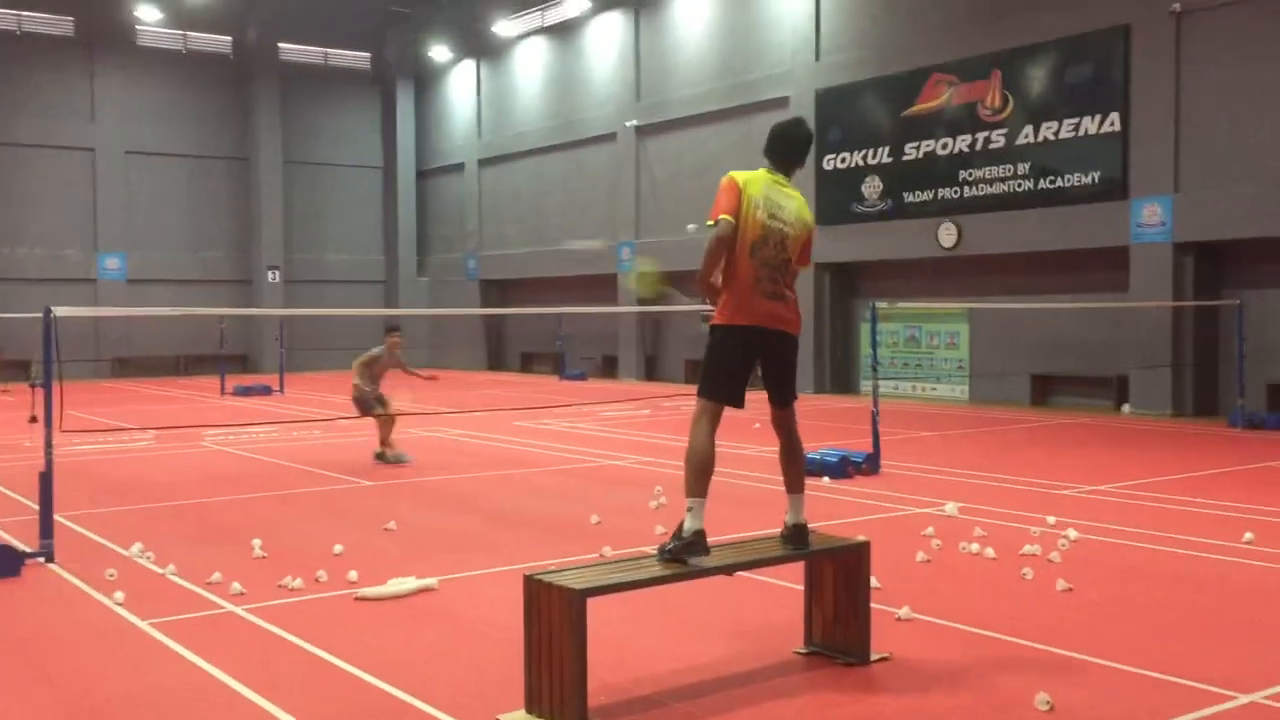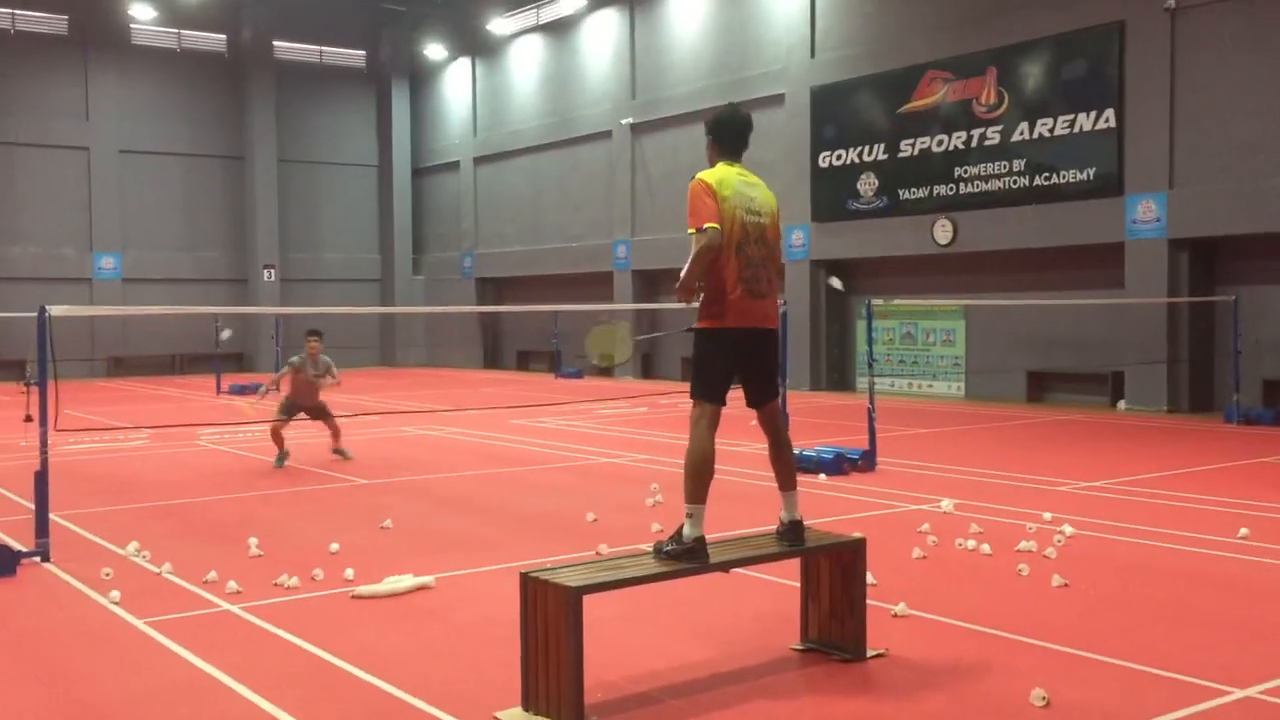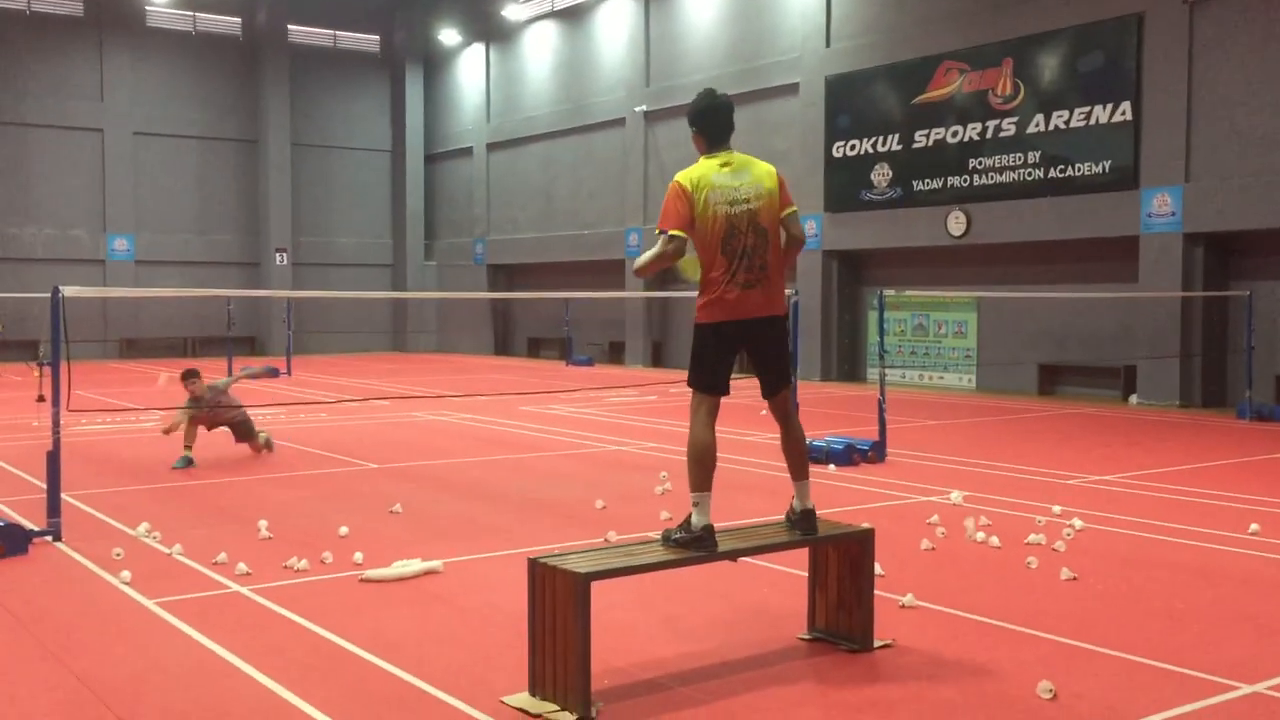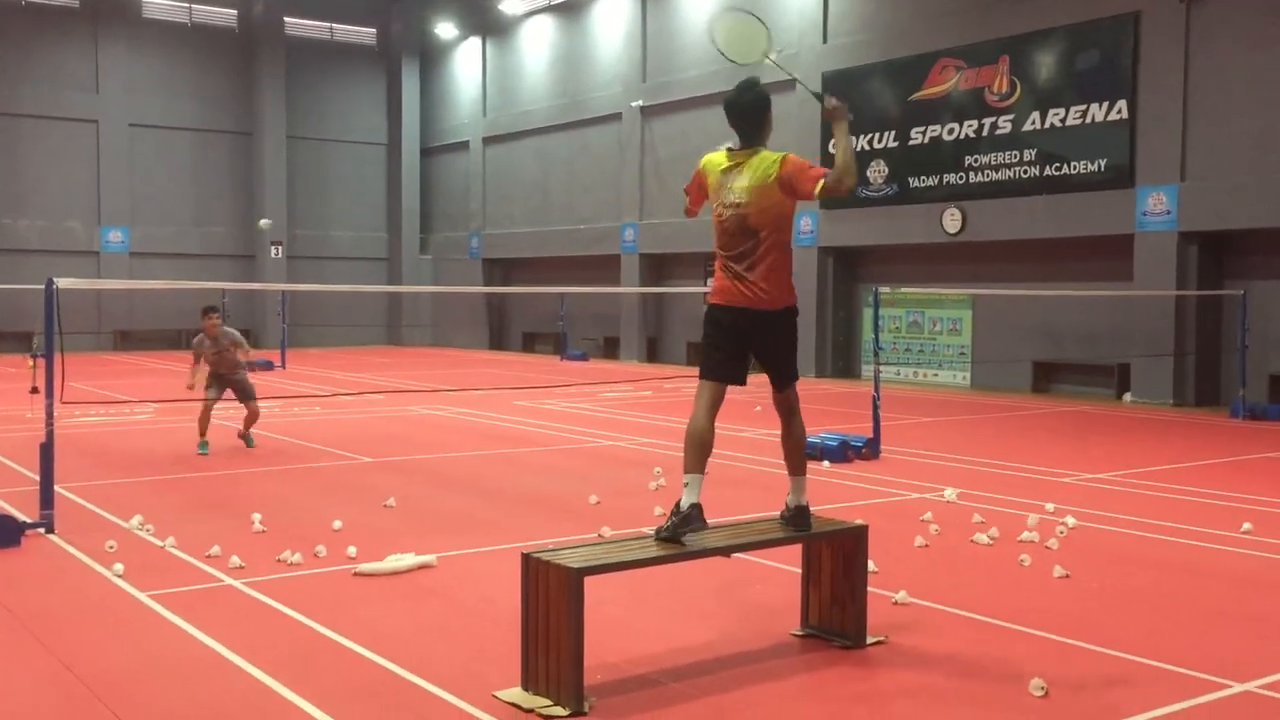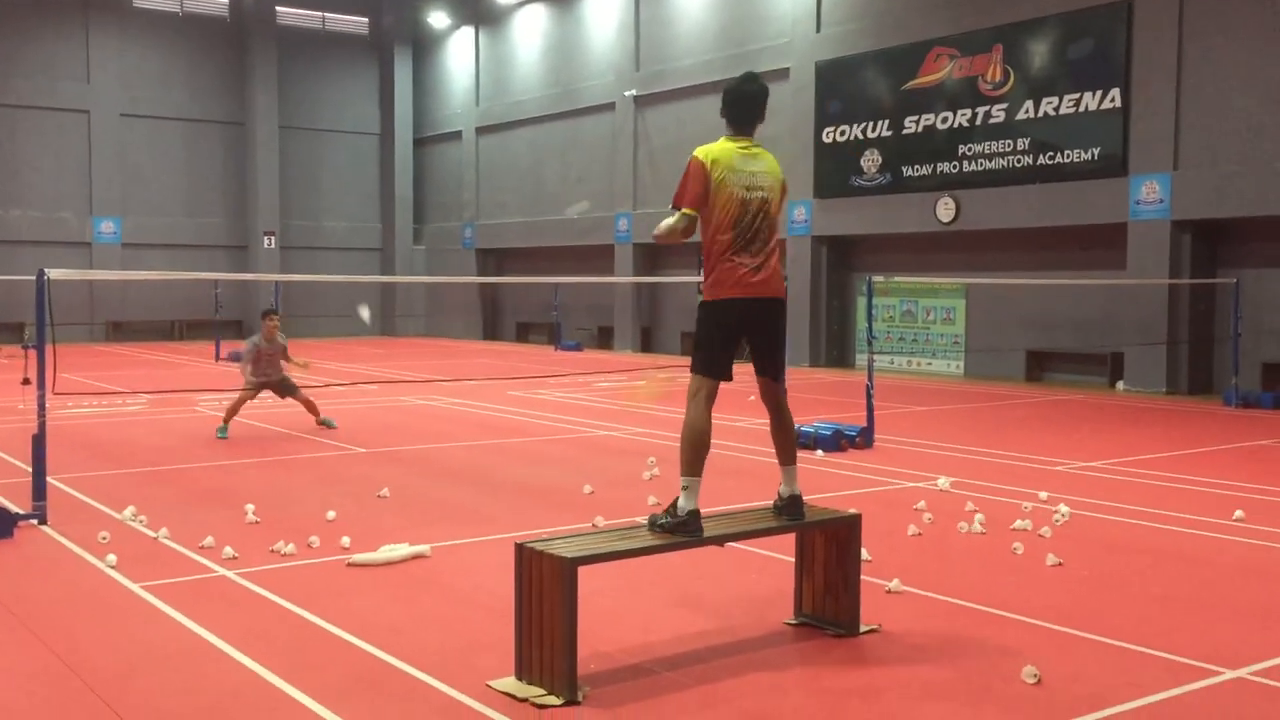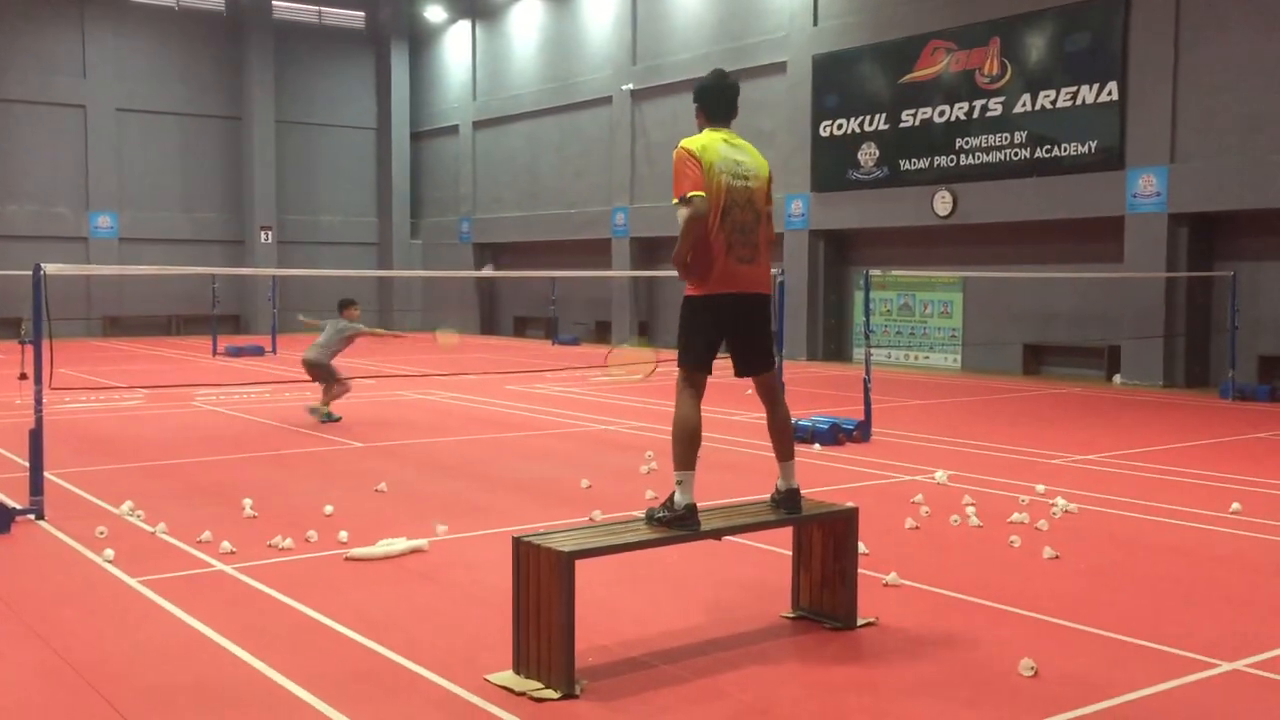
dt=0.4s
person 1, frame 1
left shoulder: (738, 182)
right shoulder: (802, 208)
left elbow: (723, 235)
left wrist: (707, 279)
left hip: (738, 319)
right hip: (783, 325)
left knee: (706, 417)
right knee: (785, 422)
left ankle: (692, 529)
right ankle: (796, 524)
person 1, frame 2
left shoulder: (706, 182)
right shoulder: (764, 192)
left elbow: (709, 242)
left wrist: (688, 282)
left hip: (722, 319)
right hip: (764, 321)
left knee: (704, 419)
right knee: (772, 419)
left ankle: (692, 534)
right ankle: (791, 520)
person 1, frame 3
left shoulder: (687, 181)
right shoulder: (767, 173)
left elbow: (671, 249)
right elbow: (796, 238)
left wrist: (643, 265)
left hip: (717, 313)
right hip: (769, 311)
left knee: (703, 412)
right knee: (784, 409)
left ankle: (699, 523)
right ankle: (803, 508)
person 1, frame 4
left shoulder: (709, 166)
right shoulder: (781, 169)
left elbow: (689, 207)
right elbow: (842, 184)
right wrist: (839, 125)
left hip: (724, 305)
right hip: (773, 308)
left knee: (707, 400)
right knee: (787, 405)
left ankle: (689, 505)
right ankle: (797, 505)
person 1, frame 5
left shoulder: (706, 157)
right shoulder: (773, 166)
left elbow: (685, 225)
left wrist: (665, 231)
left hip: (726, 293)
right hip: (771, 294)
left knee: (701, 393)
right knee: (775, 395)
left ankle: (687, 506)
right ankle: (790, 495)
person 1, frame 6
left shoulder: (692, 149)
right shoulder: (757, 158)
left elbow: (695, 212)
left wrist: (681, 259)
left hip: (710, 288)
right hip: (756, 289)
left knee: (689, 388)
right knee: (770, 390)
left ankle: (683, 501)
right ankle: (788, 488)
